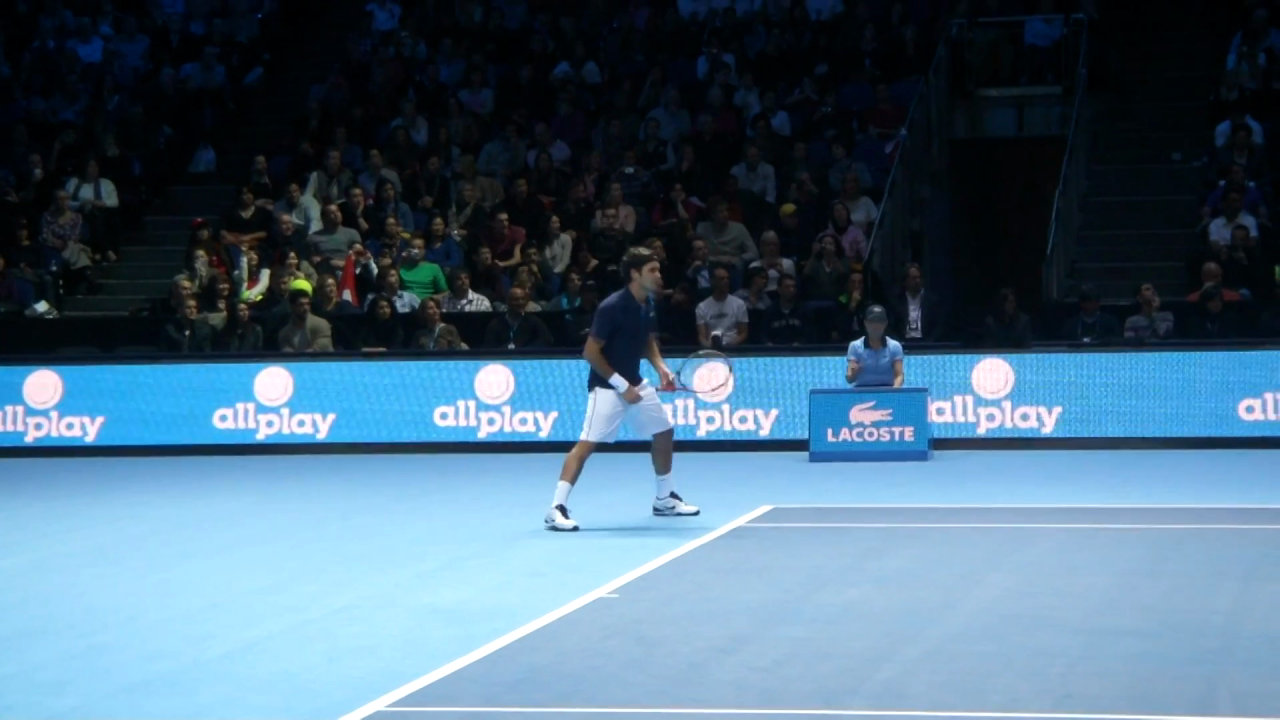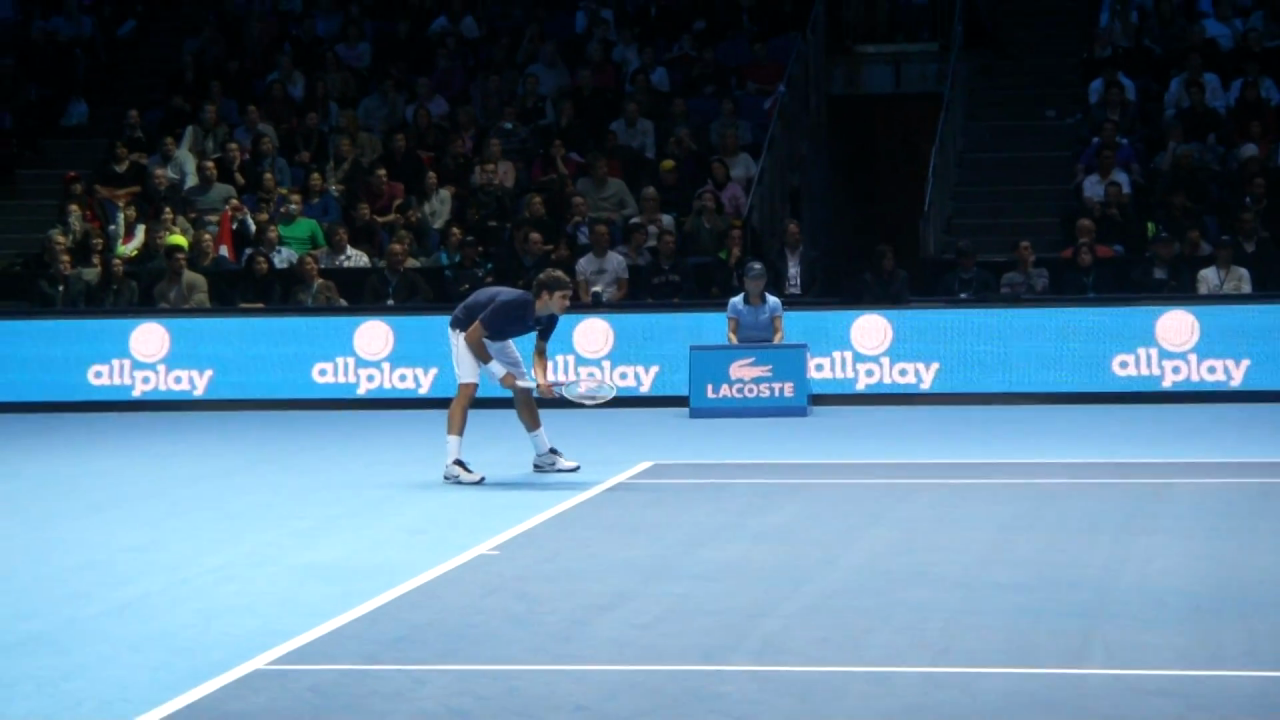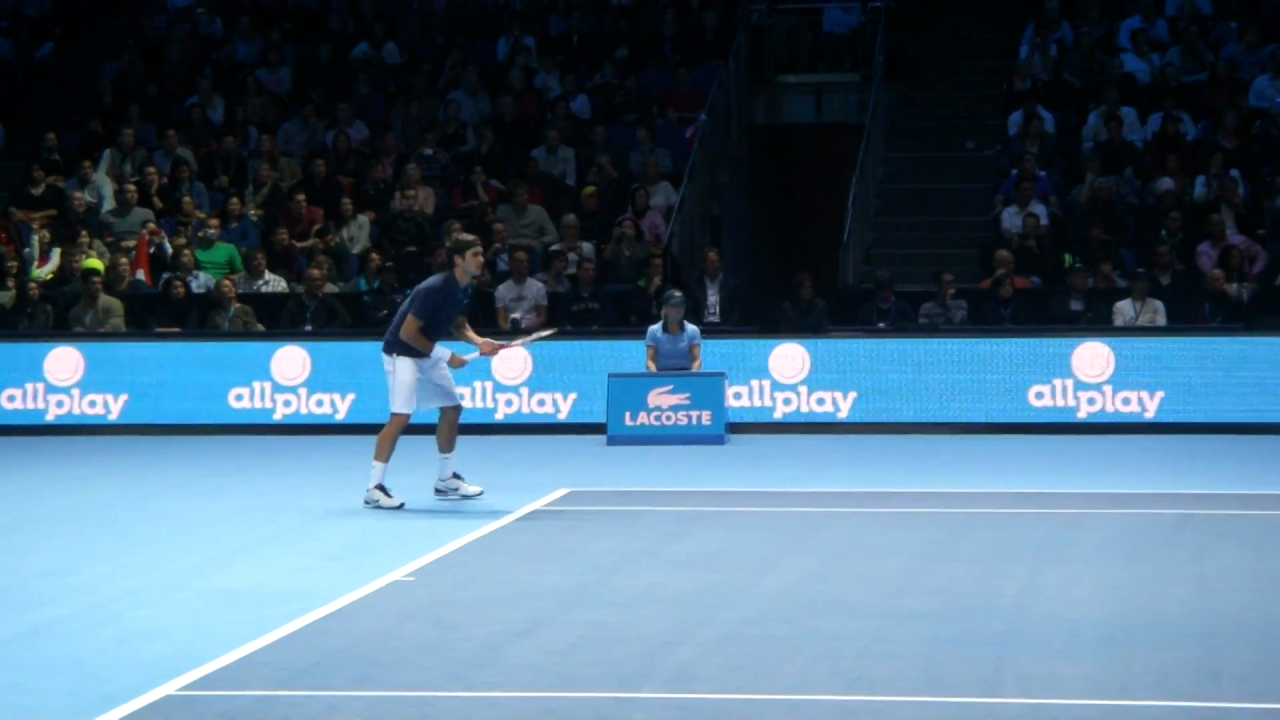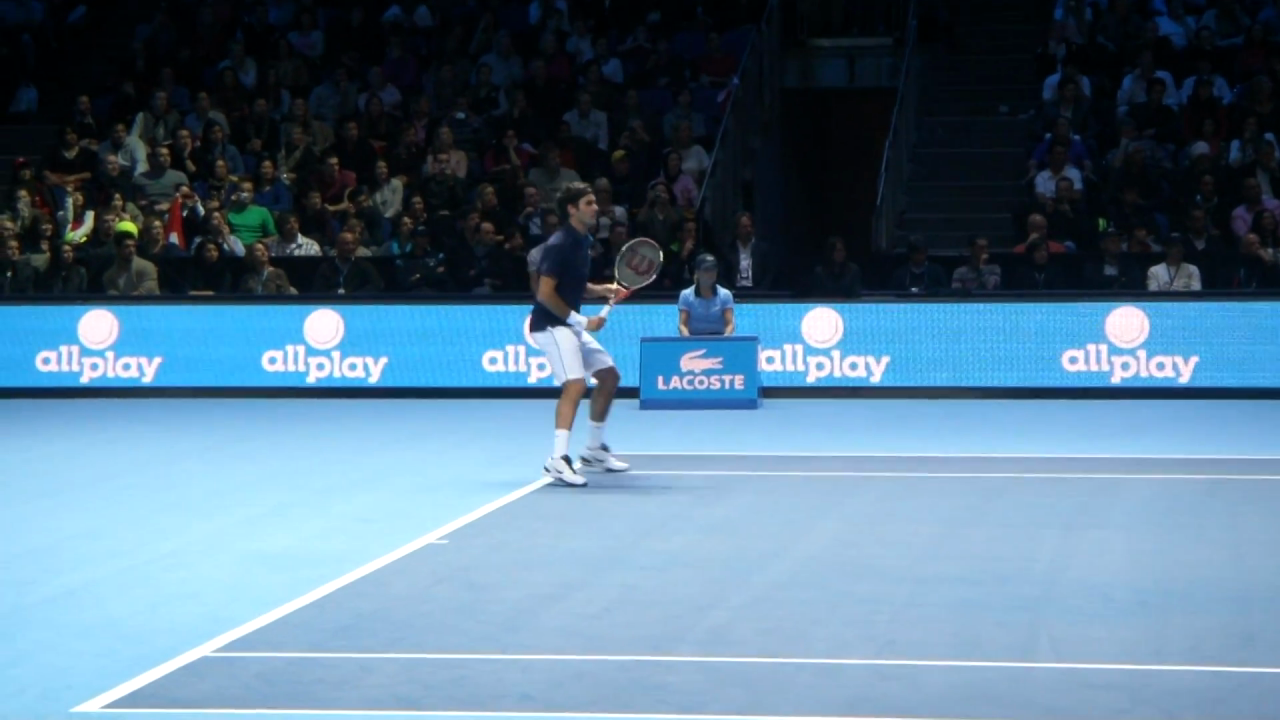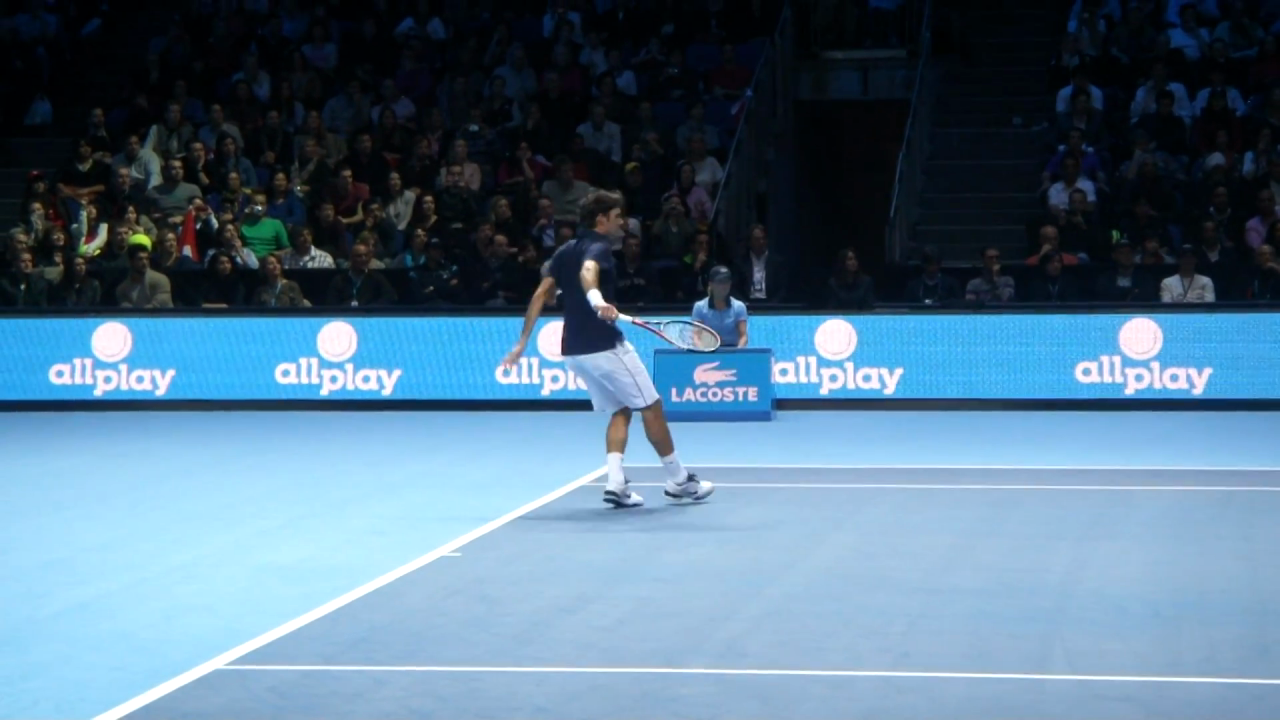
dt=1s
person 1, frame 1
left shoulder: (650, 303)
right shoulder: (612, 307)
right elbow: (591, 352)
left wrist: (662, 368)
right wrist: (621, 386)
left hip: (634, 382)
right hip: (607, 385)
left knee: (664, 432)
right knee: (589, 442)
left ankle: (664, 499)
right ankle: (558, 508)
person 1, frame 2
left shoulder: (549, 317)
right shoulder: (510, 305)
left elbow: (539, 352)
right elbow: (472, 336)
left wrist: (541, 380)
right wrist: (500, 372)
left hip: (497, 335)
right hip: (467, 330)
left knee: (524, 389)
right knee: (468, 388)
left ankle: (544, 454)
right ankle: (452, 464)
person 1, frame 3
left shoulder: (465, 289)
right shoulder: (434, 288)
left elbow: (459, 325)
right elbow: (407, 332)
left wrist: (479, 342)
right wrist: (446, 355)
left hip: (428, 354)
right hip: (402, 352)
left knee: (452, 408)
right knee: (400, 417)
left ankle: (447, 479)
right ankle: (374, 489)
person 1, frame 4
left shoulder: (583, 241)
right shoulder: (558, 244)
right elbow: (544, 294)
left wrist: (605, 290)
right wrist: (579, 319)
left hip: (569, 326)
right hip: (550, 327)
left knee: (609, 374)
right knee: (575, 385)
left ankle: (595, 449)
right ankle: (558, 460)
person 1, frame 5
left shoulder: (566, 251)
right shoulder: (599, 247)
left elbow: (540, 296)
right elbow: (587, 273)
left wrist: (522, 341)
right wrist: (597, 301)
left hip: (573, 351)
right hip: (603, 346)
left knee: (620, 412)
right knee: (650, 407)
left ankle: (615, 484)
right ankle: (679, 480)
